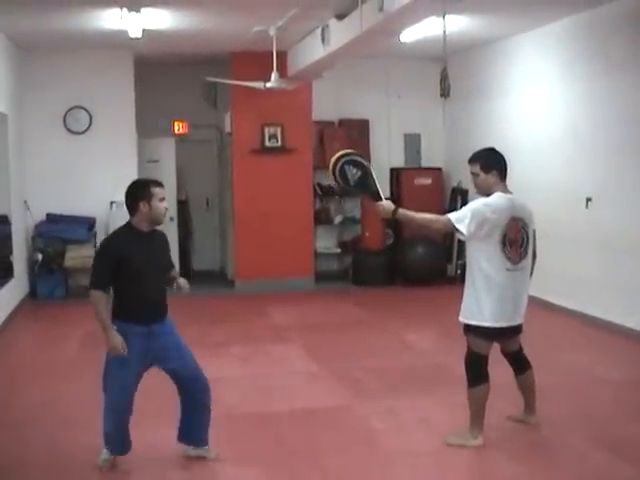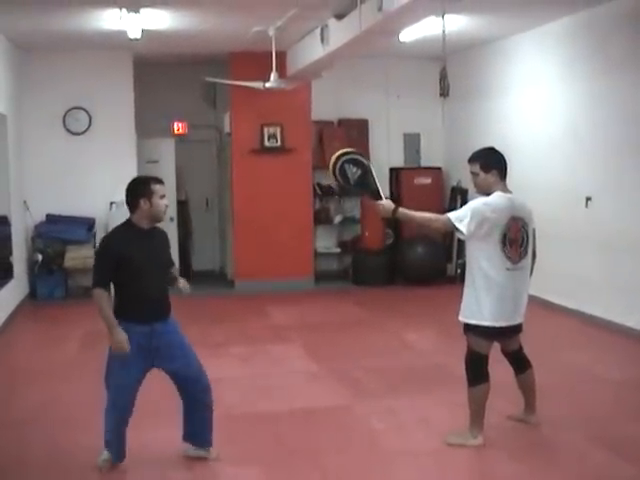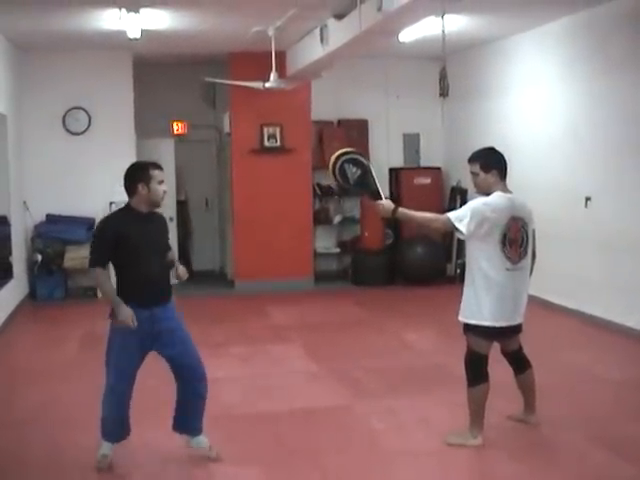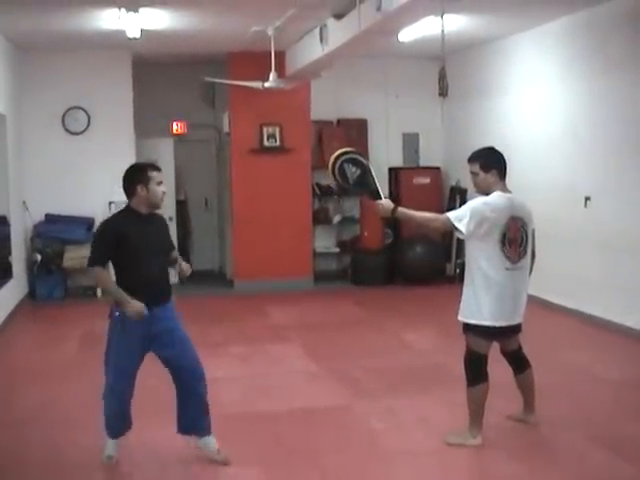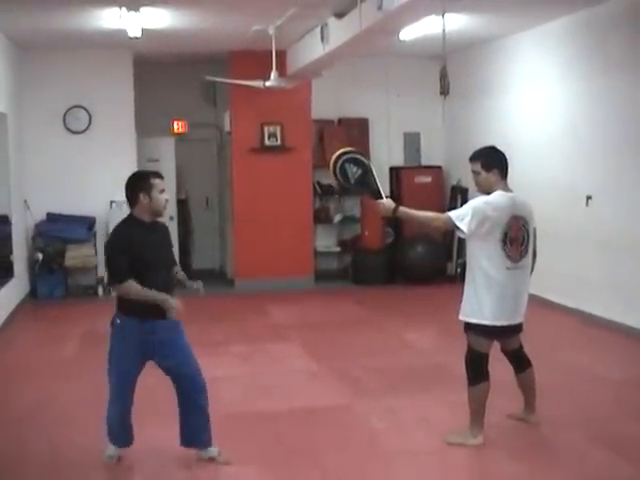
dt=0.1s
person 1, frame 1
left shoulder: (485, 208)
right shoulder: (523, 209)
left elbow: (439, 224)
right elbow: (531, 255)
left wrist: (395, 212)
left hip: (487, 303)
right hip: (512, 301)
left knee: (476, 364)
right knee: (515, 355)
left ankle: (475, 433)
right ankle: (530, 412)
person 1, frame 2
left shoulder: (484, 207)
right shoulder: (523, 208)
left elbow: (439, 223)
right elbow: (531, 255)
left wrist: (395, 211)
left hip: (486, 303)
right hip: (512, 301)
left knee: (476, 363)
right knee: (515, 354)
left ankle: (474, 433)
right ankle: (530, 411)
person 1, frame 3
left shoulder: (484, 207)
right shoulder: (523, 208)
left elbow: (439, 223)
right elbow: (531, 255)
left wrist: (395, 211)
left hip: (486, 303)
right hip: (512, 301)
left knee: (476, 364)
right knee: (515, 354)
left ankle: (474, 433)
right ankle: (530, 412)
person 1, frame 4
left shoulder: (483, 207)
right shoulder: (522, 208)
left elbow: (438, 223)
right elbow: (530, 254)
left wrist: (394, 211)
left hip: (486, 303)
right hip: (511, 300)
left knee: (475, 363)
right knee: (514, 354)
left ankle: (474, 433)
right ankle: (529, 411)
person 1, frame 5
left shoulder: (485, 206)
right shoulder: (524, 207)
left elbow: (440, 222)
right elbow: (531, 253)
left wrist: (395, 210)
left hip: (487, 302)
right hip: (512, 299)
left knee: (476, 362)
right knee: (515, 353)
left ankle: (475, 432)
right ankle: (530, 411)
person 2, frame 1
left shoulder: (160, 239)
right shoulder: (114, 244)
right elbow: (98, 291)
left wrist: (177, 280)
right wrist: (109, 332)
left hip: (162, 328)
right hip: (128, 333)
left knee: (197, 385)
right knee: (117, 400)
left ankle: (195, 443)
right ankle: (112, 448)
person 2, frame 2
left shoulder: (161, 236)
right shoulder: (114, 242)
right elbow: (100, 289)
left wrist: (178, 281)
right wrist: (114, 330)
left hip: (166, 327)
right hip: (132, 331)
left knee: (198, 386)
right knee: (119, 400)
left ankle: (198, 445)
right ankle: (112, 453)
person 2, frame 3
left shoulder: (159, 222)
right shoulder: (112, 225)
right elbow: (97, 269)
left wrist: (175, 265)
right wrist: (117, 306)
left hip: (165, 312)
right hip: (131, 317)
left knee: (193, 373)
right knee: (119, 384)
left ankle: (194, 434)
right ankle: (109, 442)
person 2, frame 4
left shoulder: (159, 223)
right shoulder: (114, 225)
right elbow: (97, 268)
left wrist: (180, 262)
right wrist: (123, 299)
left hip: (163, 314)
right hip: (129, 318)
left knee: (192, 375)
right knee: (118, 384)
left ankle: (205, 438)
right ankle: (113, 440)
person 2, frame 5
left shoulder: (161, 231)
right shoulder: (121, 236)
right elbow: (120, 285)
left wrist: (186, 282)
right wrist: (162, 299)
left hip: (165, 324)
right hip: (131, 326)
left knee: (193, 385)
right knee: (120, 392)
left ankle: (203, 445)
right ankle: (116, 444)
